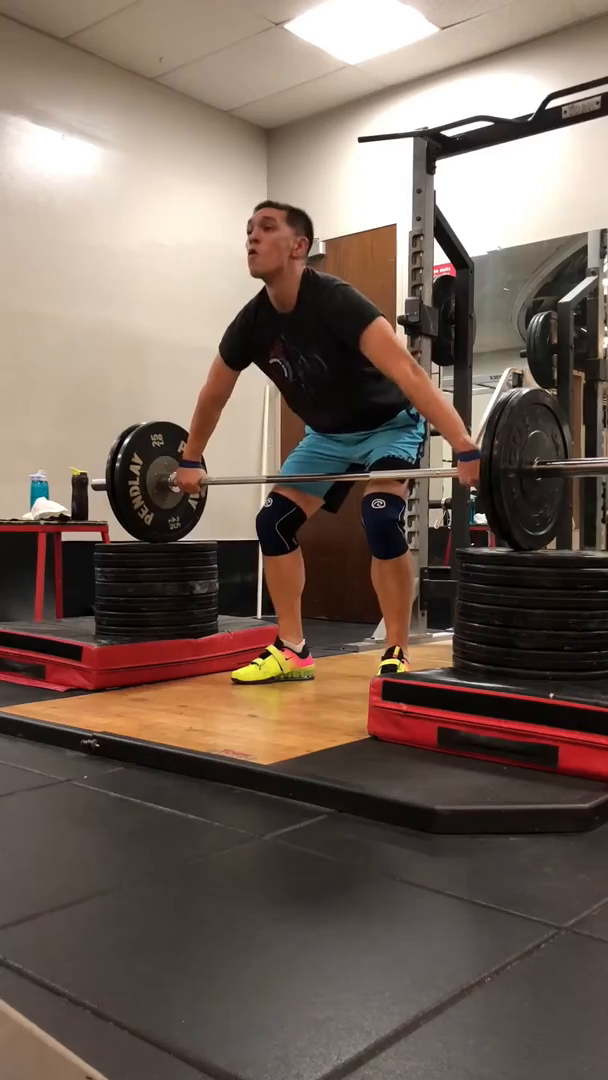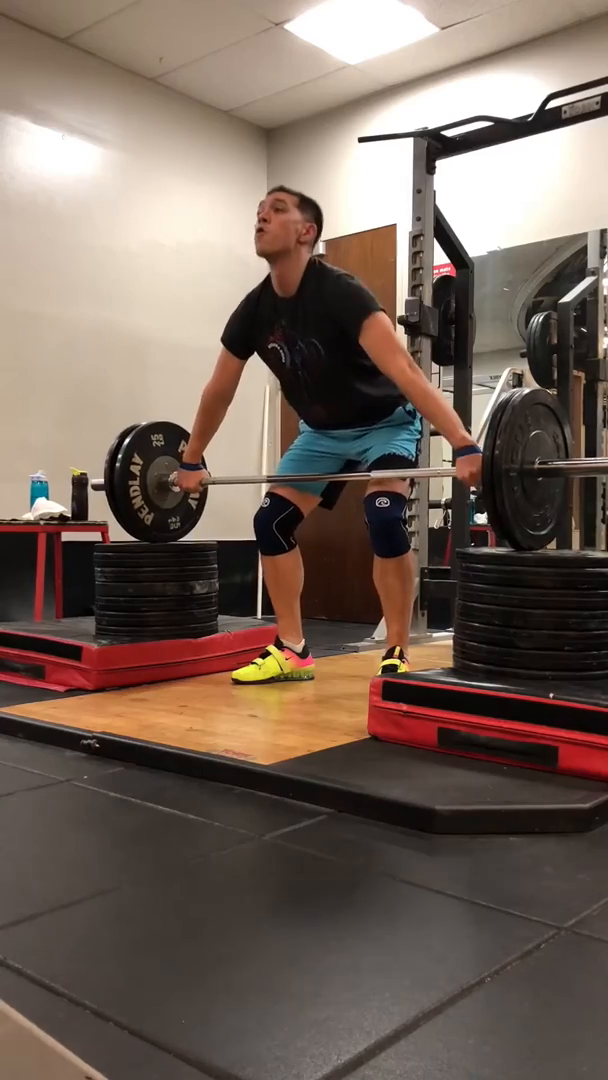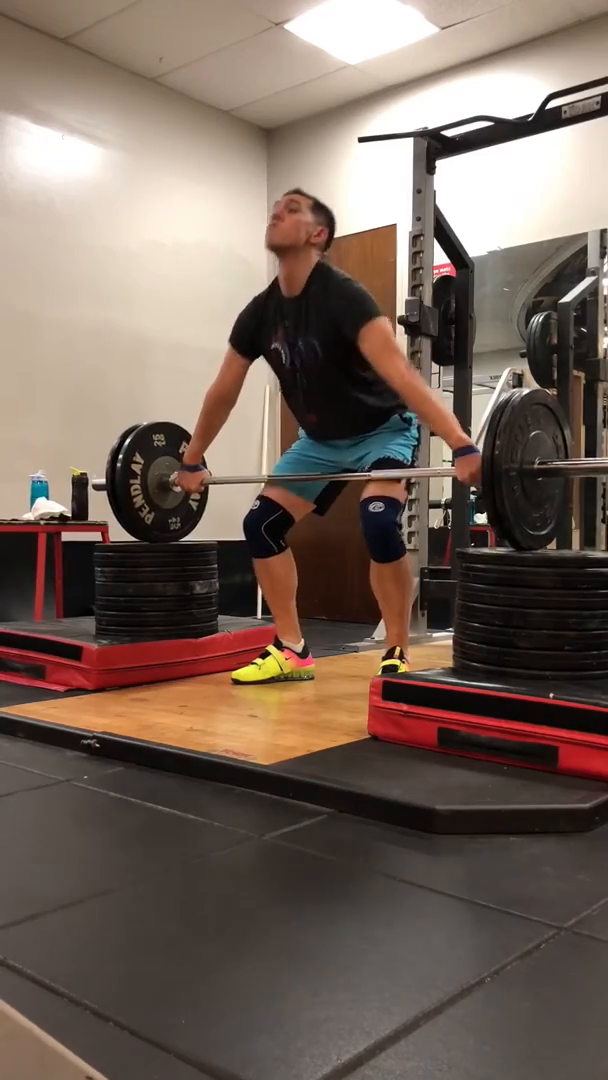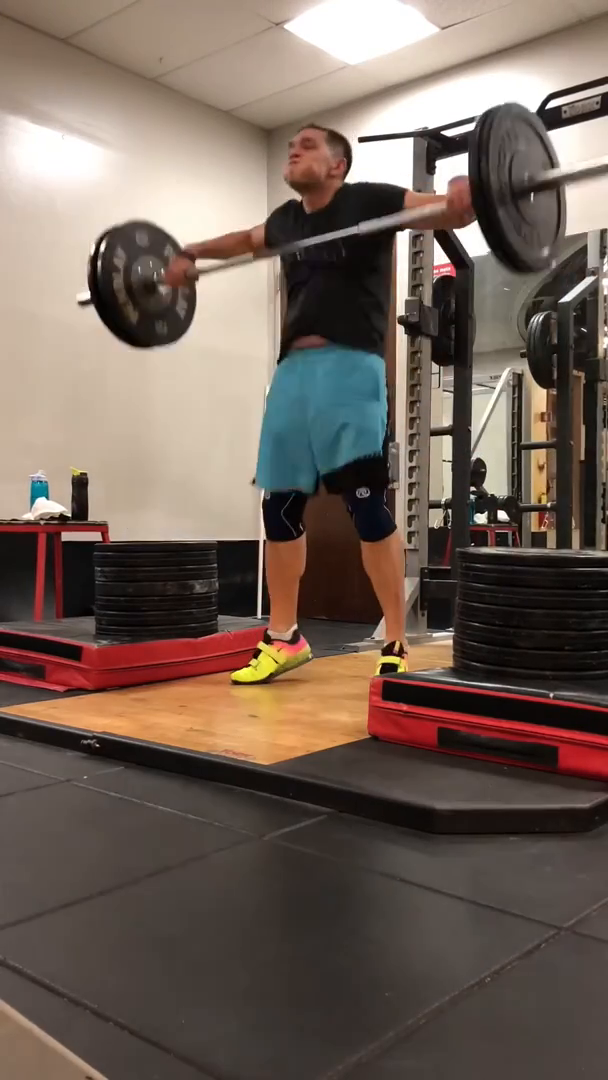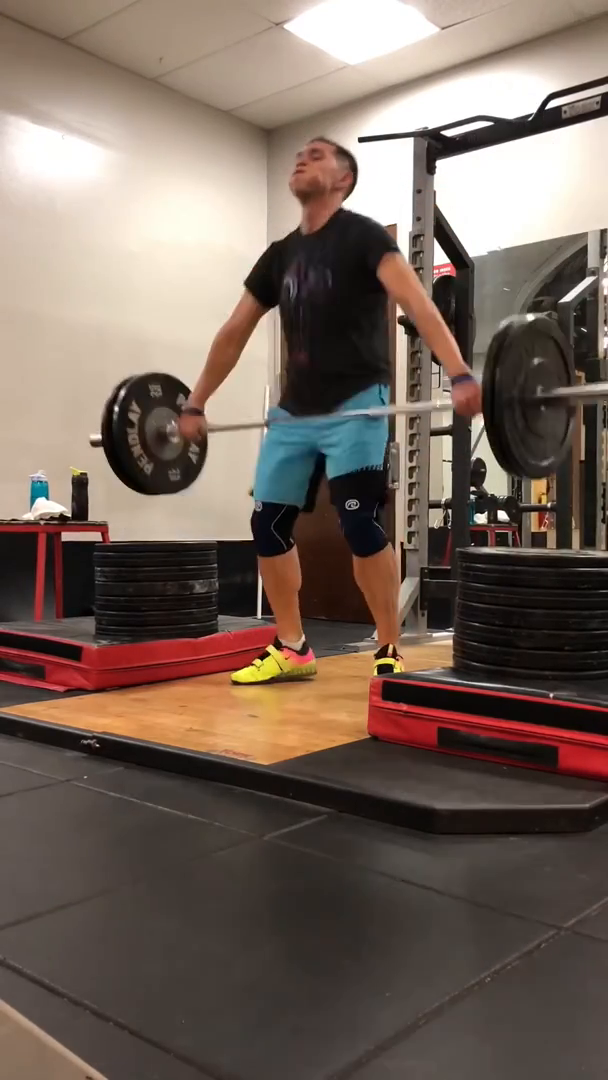
dt=0.5s
person 1, frame 1
left shoulder: (335, 301)
right shoulder: (251, 323)
left elbow: (407, 372)
right elbow: (213, 395)
left wrist: (466, 452)
right wrist: (190, 461)
left hip: (388, 424)
right hip: (327, 433)
left knee: (380, 519)
right knee: (274, 521)
left ankle: (397, 657)
right ankle: (292, 651)
person 1, frame 2
left shoulder: (338, 291)
right shoulder: (253, 311)
left elbow: (403, 369)
right elbow: (219, 391)
left wrist: (465, 448)
right wrist: (191, 462)
left hip: (384, 422)
right hip: (322, 430)
left knee: (384, 517)
right knee: (272, 521)
left ankle: (397, 657)
right ankle: (292, 650)
person 1, frame 3
left shoulder: (342, 297)
right shoulder: (261, 312)
left elbow: (399, 374)
right elbow: (223, 391)
left wrist: (462, 450)
right wrist: (192, 461)
left hip: (382, 429)
right hip: (321, 438)
left knee: (379, 522)
right knee: (262, 522)
left ankle: (397, 658)
right ankle: (291, 651)
person 1, frame 4
left shoulder: (366, 202)
right shoulder: (287, 219)
left elbow: (450, 212)
right elbow: (246, 238)
left wrist: (462, 199)
right wrist: (188, 255)
left hip: (350, 367)
right hip: (294, 371)
left knee: (365, 500)
right knee: (279, 503)
left ankle: (395, 648)
right ankle: (284, 637)
person 1, frame 5
left shoulder: (361, 235)
right shoulder: (278, 255)
left elbow: (415, 302)
right elbow: (233, 335)
left wrist: (459, 375)
right wrist: (196, 405)
left hip: (356, 402)
right hip: (295, 410)
left knee: (358, 517)
right knee: (268, 520)
left ankle: (390, 655)
right ankle: (291, 649)
